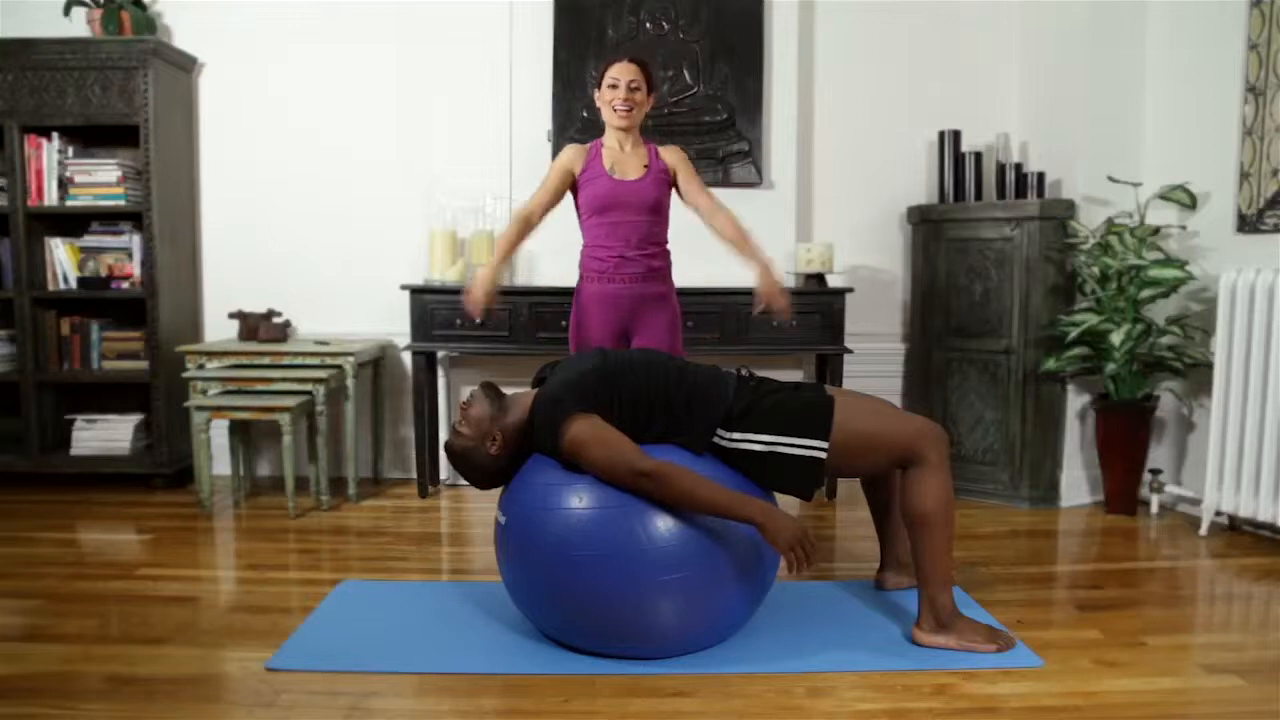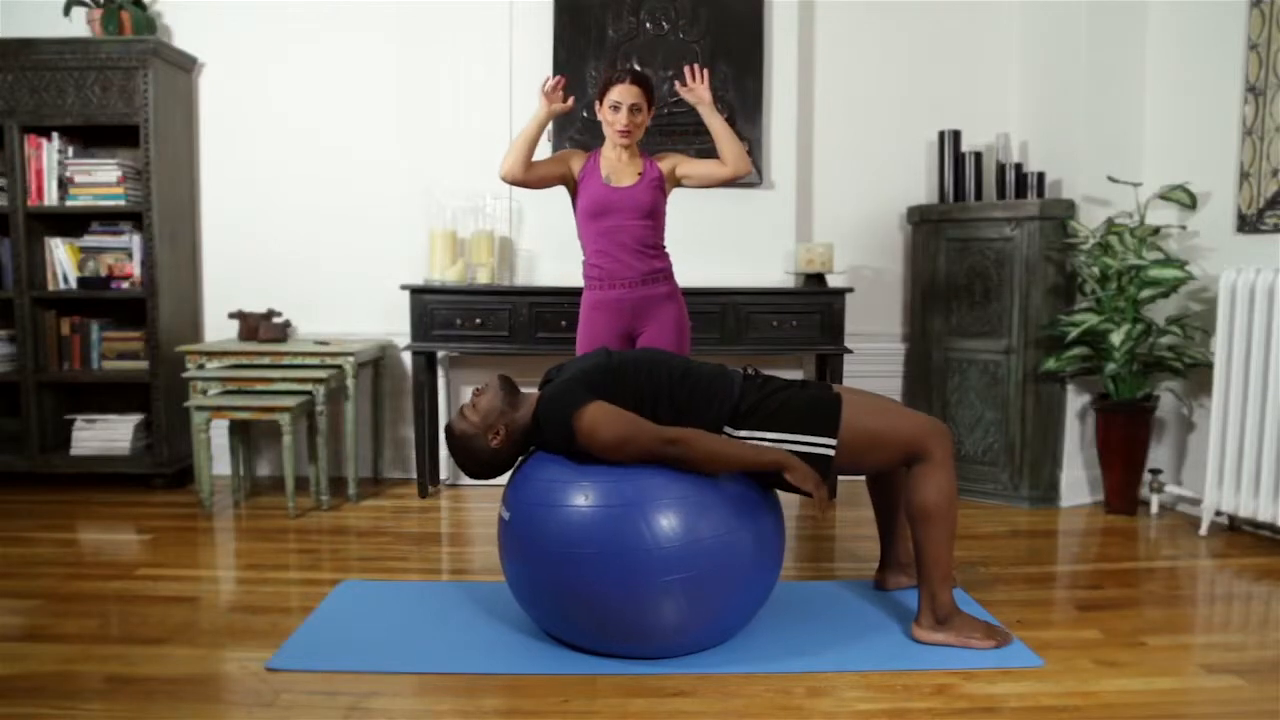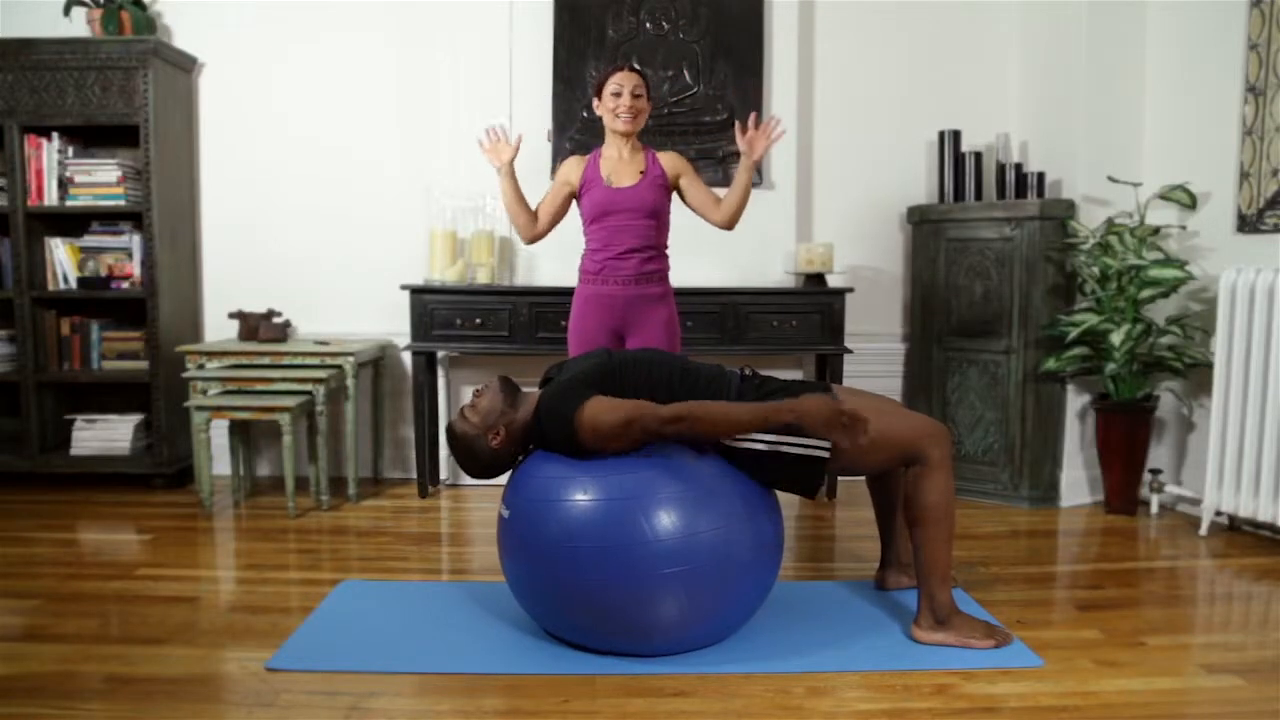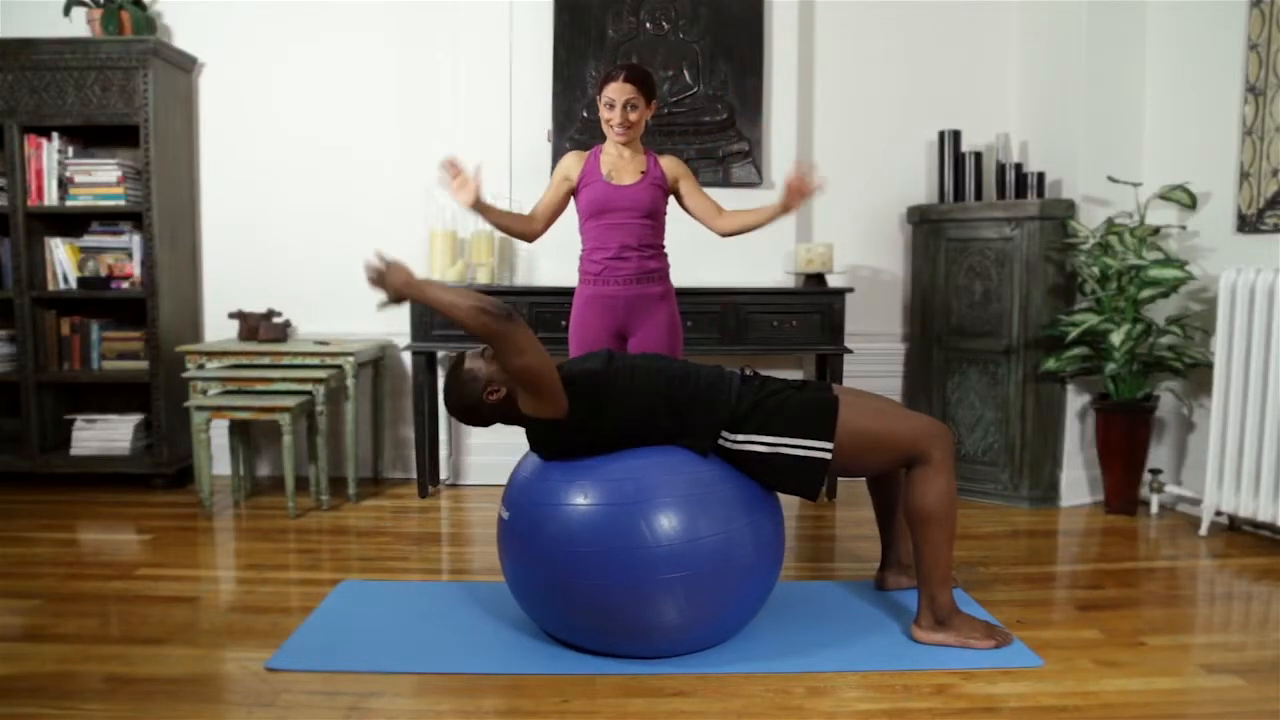
dt=1s
person 1, frame 1
left shoulder: (547, 387)
right shoulder: (556, 425)
right elbow: (648, 472)
right wrist: (763, 514)
left hip: (734, 392)
right hip: (740, 422)
left knee: (889, 429)
right knee: (926, 441)
left ankle: (897, 564)
right ankle: (939, 617)
person 1, frame 2
left shoulder: (554, 390)
right shoulder: (564, 419)
right elbow: (671, 442)
right wrist: (780, 459)
left hip: (740, 392)
right hip: (748, 420)
left knee: (893, 430)
right knee: (930, 440)
left ankle: (898, 564)
right ankle: (938, 614)
person 1, frame 3
left shoulder: (554, 389)
right shoulder: (565, 418)
right elbow: (675, 419)
right wrist: (793, 412)
left hip: (739, 391)
right hip: (749, 418)
left knee: (884, 433)
right knee: (929, 440)
left ankle: (899, 564)
right ankle: (938, 614)
person 1, frame 4
left shoulder: (551, 399)
right shoulder: (544, 408)
right elbow: (502, 318)
right wrist: (414, 285)
left hip: (741, 399)
right hip: (741, 425)
left knee: (896, 442)
right knee: (931, 442)
left ankle: (898, 564)
right ankle: (937, 614)
person 2, frame 1
left shoulder: (669, 159)
right shoulder: (576, 158)
left elbow: (715, 213)
right elbow: (530, 214)
left wrist: (761, 265)
right wrist: (491, 268)
left hip: (656, 301)
right hip: (596, 301)
person 2, frame 2
left shoulder: (664, 167)
right shoulder: (576, 165)
left elbow: (737, 166)
right elbow: (512, 172)
left wrist: (705, 108)
right wrist: (545, 113)
left hip: (660, 304)
right hip: (601, 306)
person 2, frame 3
left shoulder: (668, 164)
right shoulder: (576, 168)
left elbow: (724, 216)
right elbow: (530, 229)
left wrist: (747, 162)
right wrist: (506, 170)
left hip: (653, 304)
right hip: (595, 304)
person 2, frame 4
left shoulder: (668, 168)
right shoulder: (575, 164)
left elbow: (721, 220)
right elbow: (531, 227)
left wrist: (779, 207)
right wrist: (479, 205)
left hip: (654, 304)
right hip: (594, 303)
